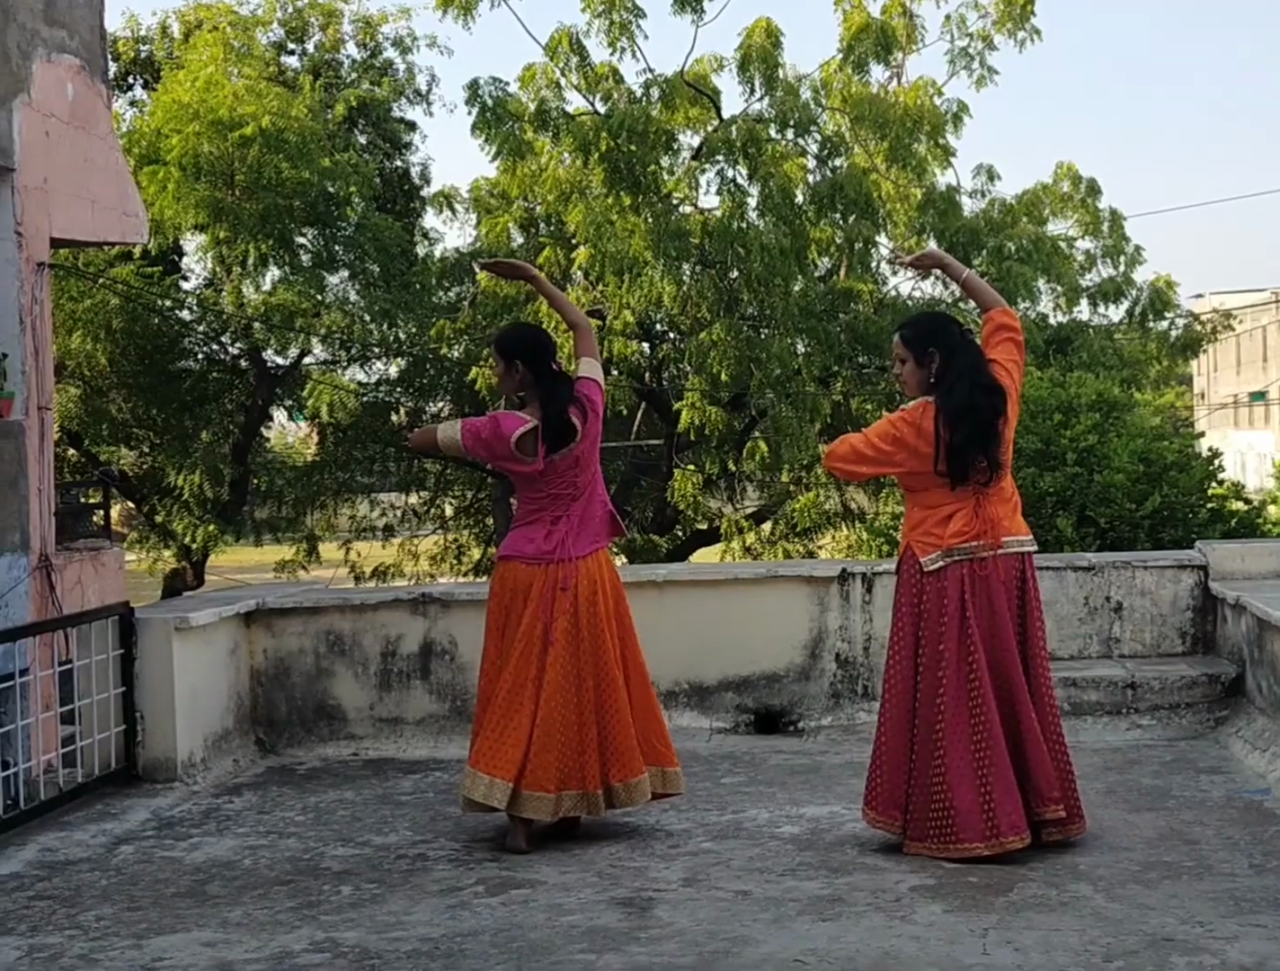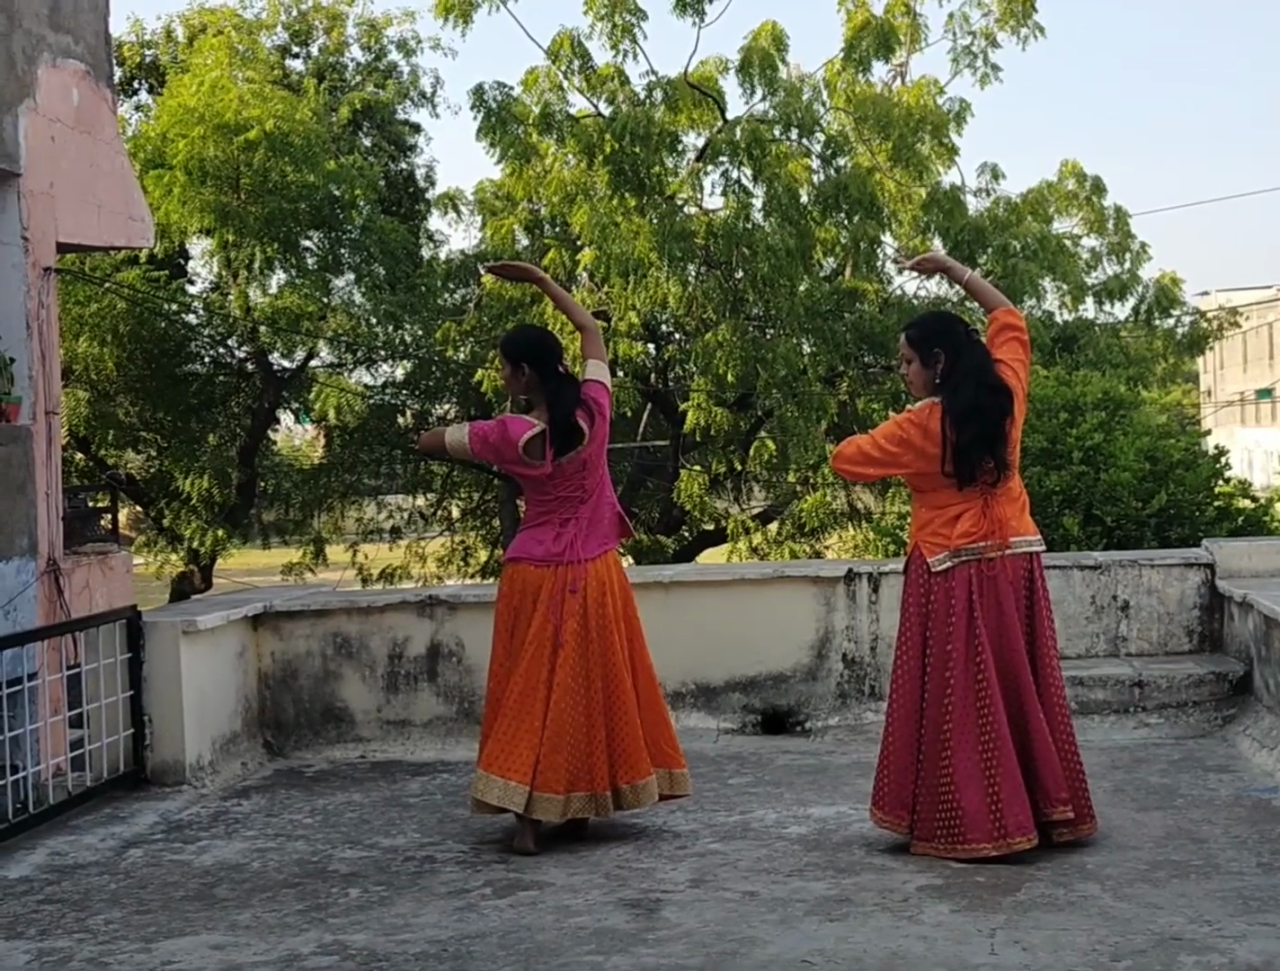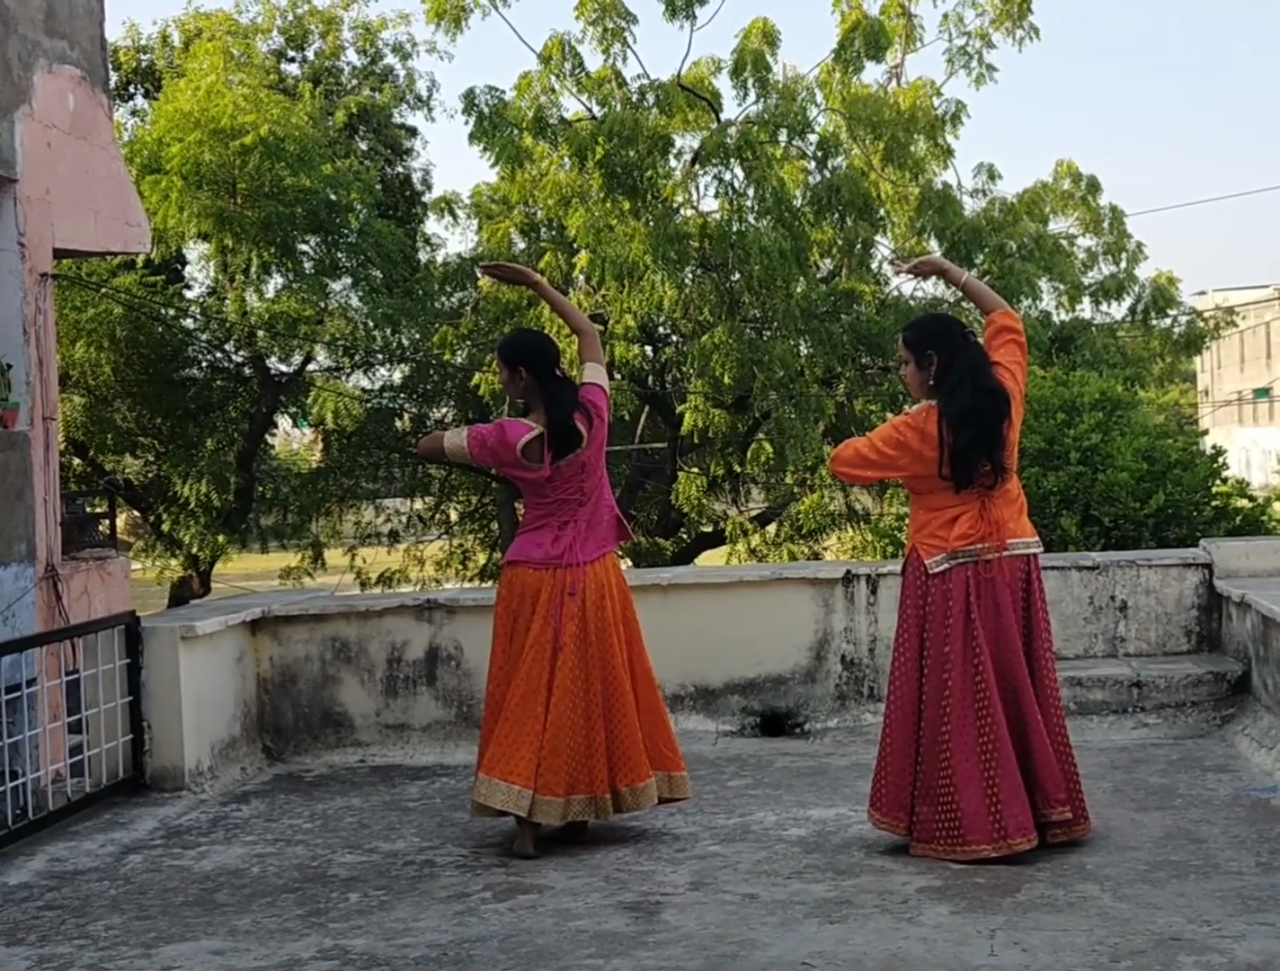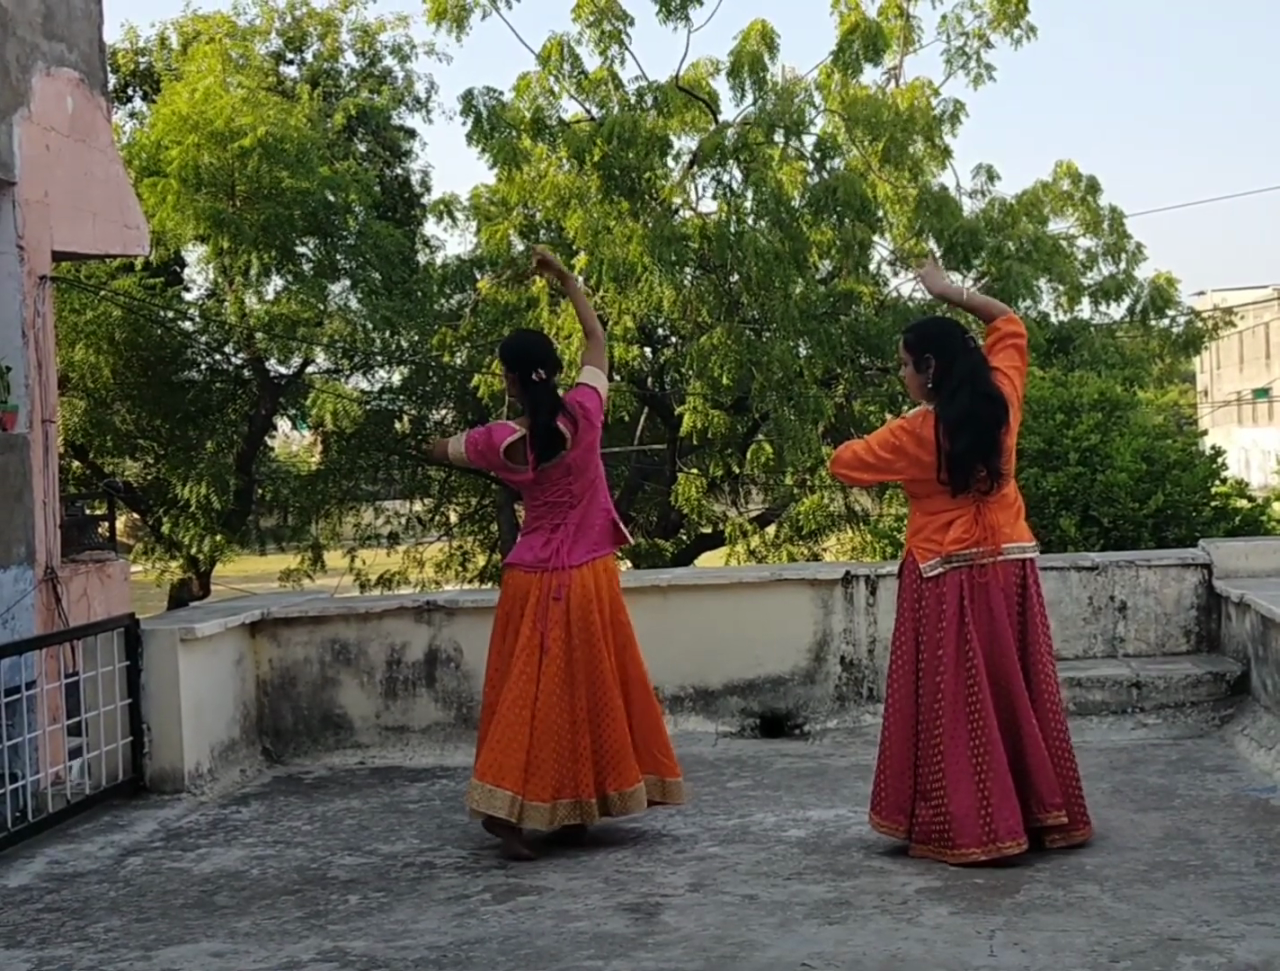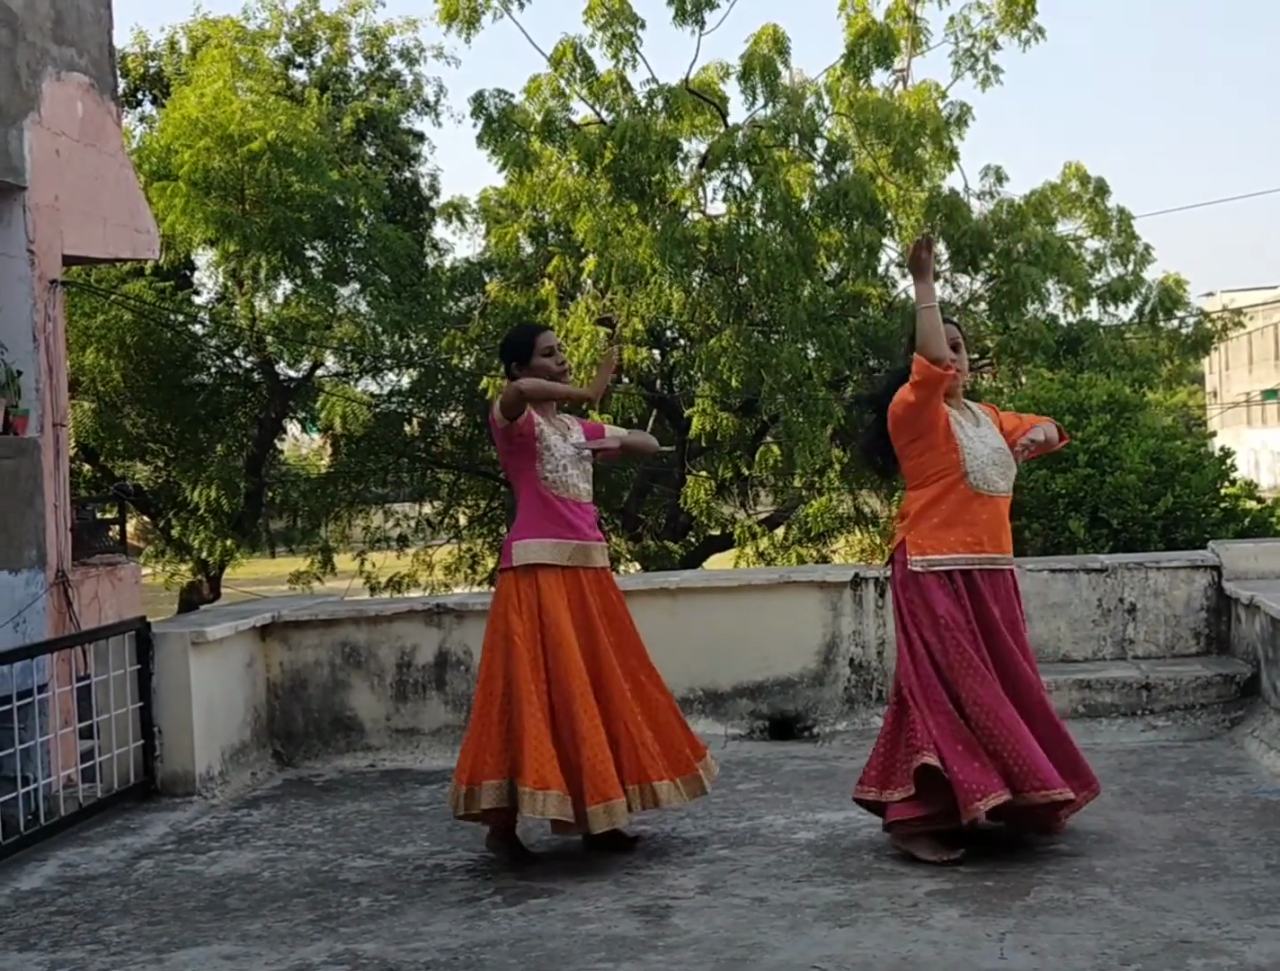
dt=0.7s
person 1, frame 1
left shoulder: (914, 425)
right shoulder: (999, 397)
left elbow: (837, 457)
right elbow: (1003, 319)
left wrist: (879, 440)
right wrist: (950, 267)
left hip: (944, 574)
right hip: (1005, 562)
left knee: (952, 699)
right knee: (1013, 689)
left ankle: (961, 825)
right ankle: (1036, 809)
person 1, frame 2
left shoulder: (920, 425)
right shoulder: (1006, 395)
left elbow: (845, 458)
right elbow: (1009, 319)
left wrist: (889, 441)
right wrist: (953, 269)
left hip: (951, 574)
right hip: (1014, 560)
left knee: (959, 701)
right knee: (1020, 688)
left ankle: (970, 824)
right ankle: (1045, 809)
person 1, frame 3
left shoulder: (918, 428)
right shoulder: (1004, 397)
left elbow: (843, 460)
right elbow: (1005, 320)
left wrist: (885, 443)
right wrist: (951, 272)
left hip: (950, 577)
right hip: (1011, 563)
left knee: (958, 702)
right knee: (1018, 690)
left ankle: (967, 826)
right ankle: (1042, 809)
person 1, frame 4
left shoulder: (914, 432)
right shoulder: (1001, 401)
left elbow: (844, 462)
right elbow: (1009, 327)
right wrist: (953, 293)
left hip: (943, 578)
right hip: (1008, 567)
left knee: (952, 700)
right knee: (1014, 692)
left ankle: (957, 827)
right ankle: (1034, 815)
person 1, frame 5
left shoulder: (982, 415)
right shoulder: (913, 411)
left elbow: (1041, 428)
right elbow: (933, 362)
left wrist: (1041, 434)
right wrist: (924, 284)
left hip: (984, 575)
right hip: (935, 574)
left knee: (987, 687)
right knee: (952, 686)
left ankle: (948, 807)
right ankle: (914, 817)
person 2, frame 1
left shoulder: (503, 431)
right shoulder: (585, 408)
left elbow: (419, 440)
right elbow: (584, 329)
right wrist: (534, 278)
left hip: (528, 575)
right hip: (586, 573)
left knee: (525, 690)
right knee: (583, 685)
left ankle: (521, 816)
right ankle: (571, 806)
person 2, frame 2
left shoulder: (511, 435)
right shoulder: (593, 411)
left elbow: (428, 442)
right elbow: (592, 331)
right wrist: (541, 279)
left hip: (537, 577)
right hip: (595, 574)
left knee: (534, 691)
right knee: (593, 686)
left ankle: (530, 816)
right ankle: (580, 807)
person 2, frame 3
left shoulder: (508, 437)
right shoulder: (591, 413)
left elbow: (427, 446)
right elbow: (589, 333)
right wrist: (536, 283)
left hip: (534, 580)
right hip: (593, 576)
left knee: (533, 694)
right knee: (590, 690)
left ankle: (529, 817)
right ankle: (578, 808)
person 2, frame 4
left shoulder: (497, 439)
right shoulder: (581, 411)
left elbow: (440, 450)
right elbow: (599, 343)
right wrist: (565, 281)
left hip: (531, 577)
right hip: (587, 574)
left knee: (532, 691)
right knee: (592, 689)
left ankle: (513, 810)
right ankle: (574, 809)
person 2, frame 5
left shoulder: (577, 427)
right shoulder: (511, 417)
left elbow: (648, 444)
right elbow: (518, 389)
left wrist: (614, 441)
right wrist: (584, 392)
left hip: (587, 570)
right hip: (537, 569)
left knee: (604, 690)
right knee: (537, 692)
left ankle: (597, 817)
right ankle: (502, 824)
